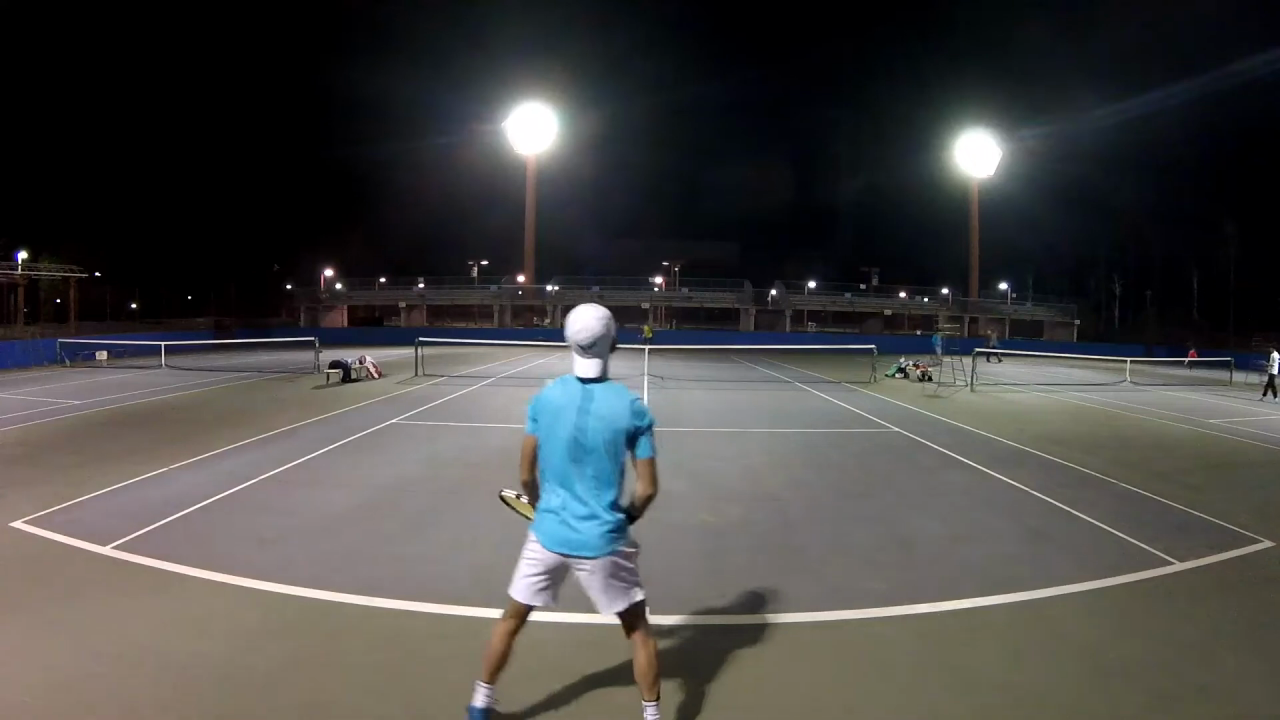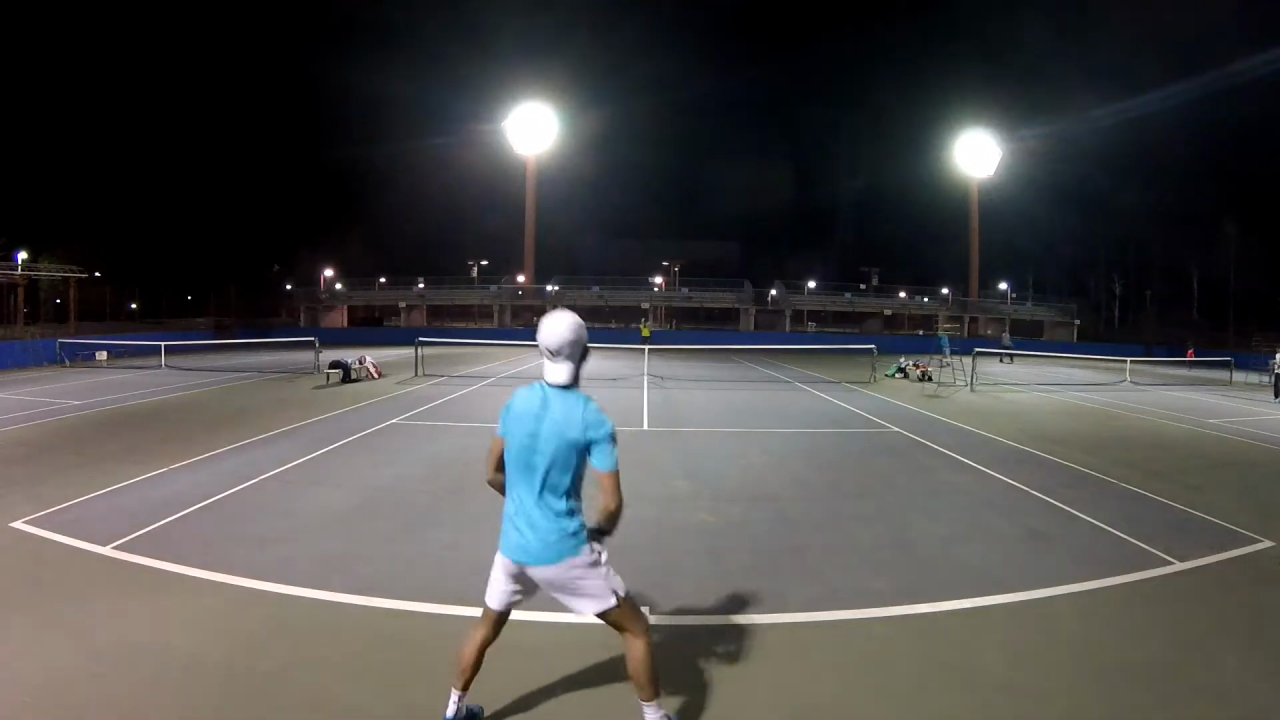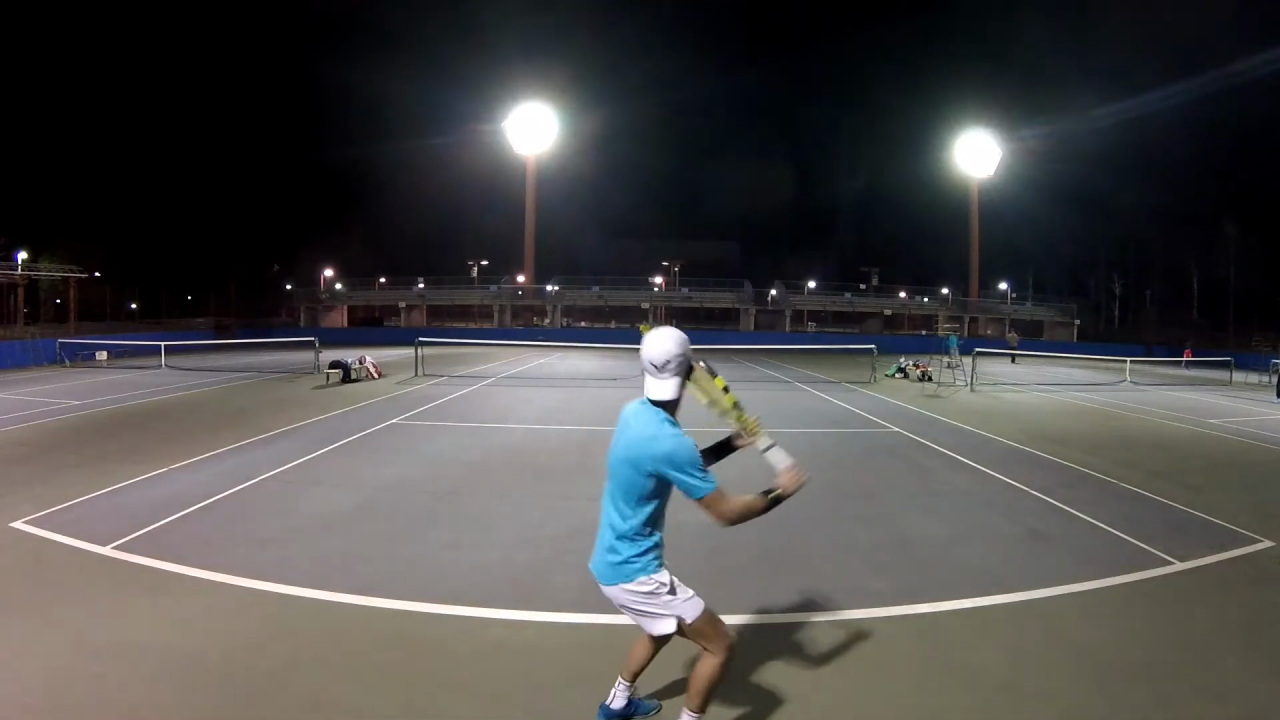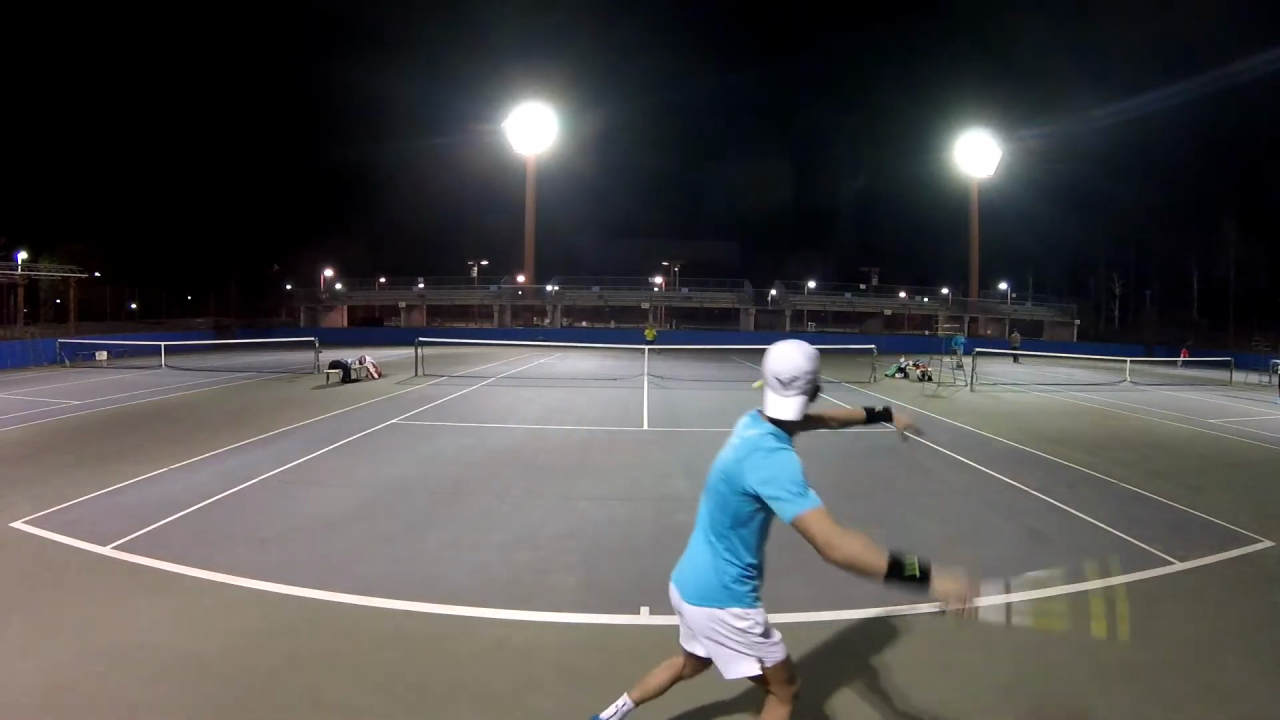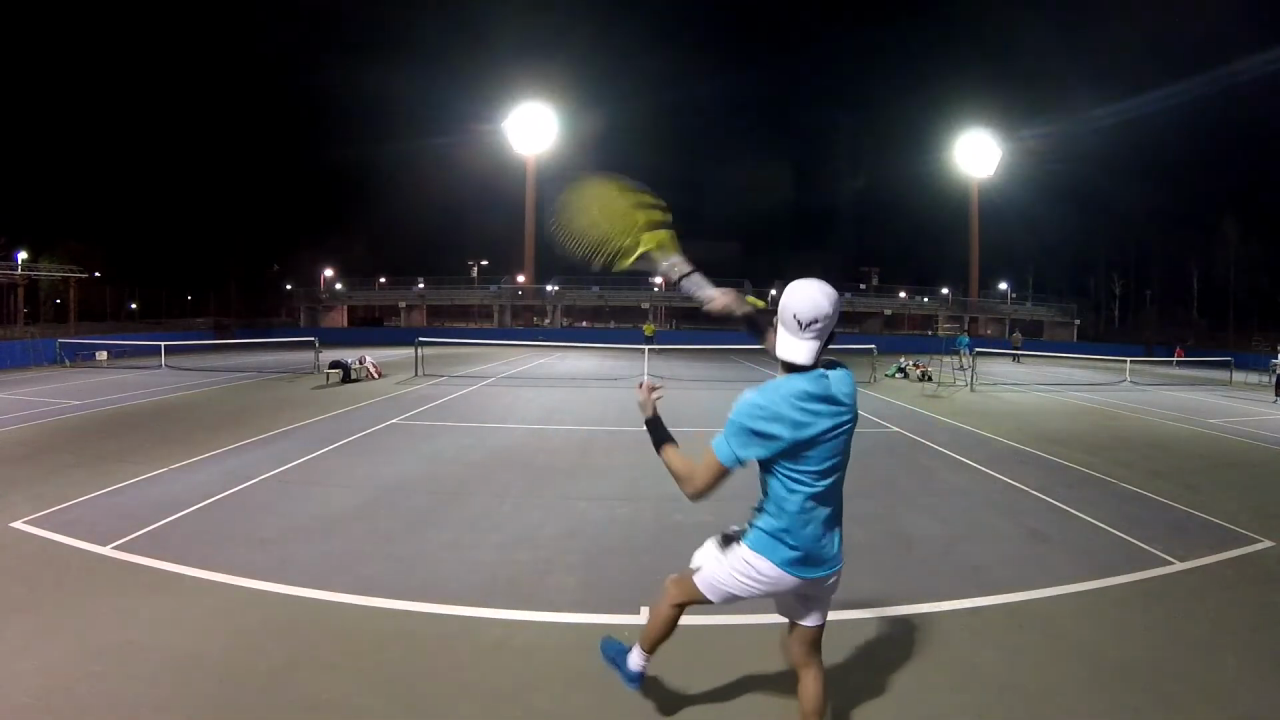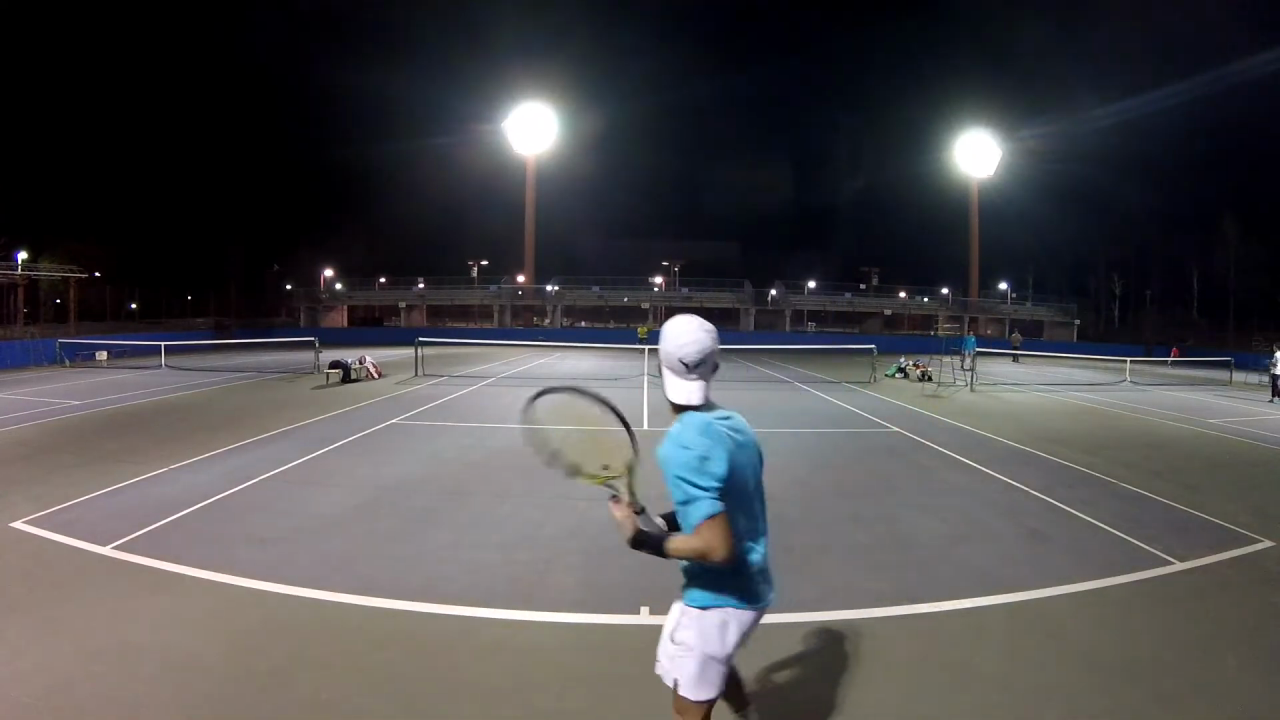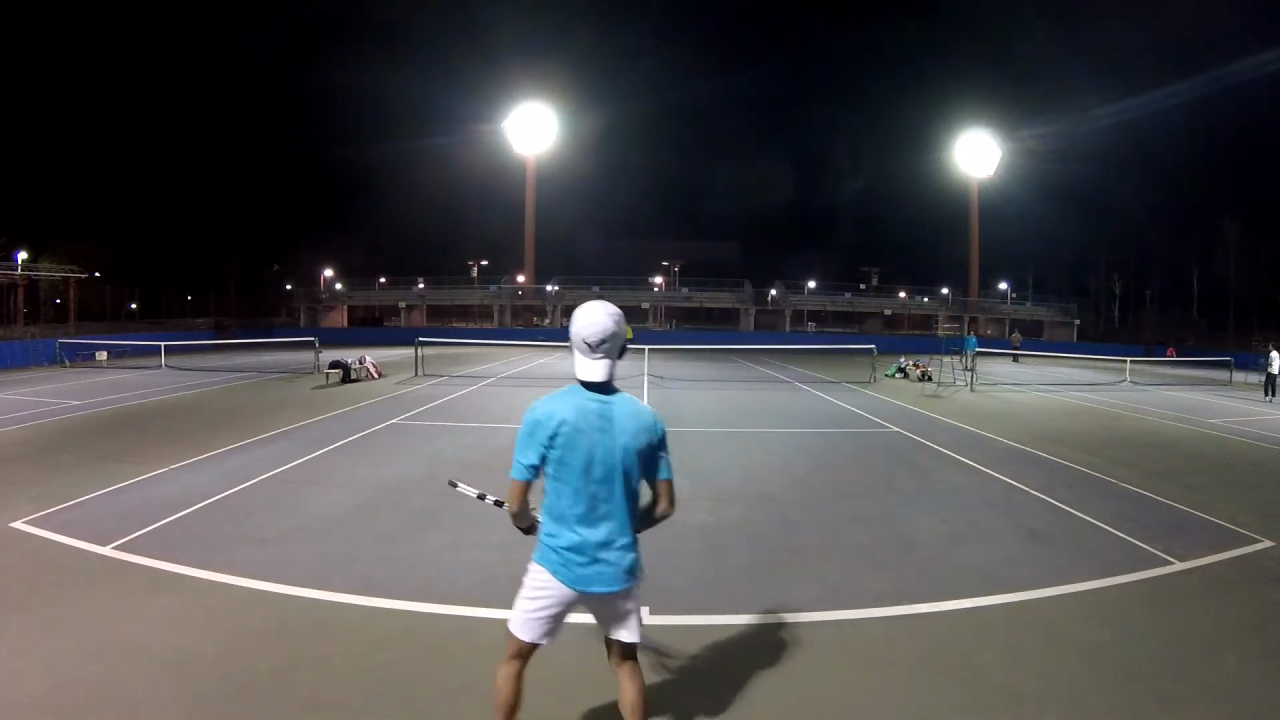
dt=0.5s
person 1, frame 1
left shoulder: (545, 398)
right shoulder: (632, 407)
left elbow: (527, 476)
right elbow: (647, 489)
left hip: (549, 535)
right hip: (605, 541)
left knee: (511, 620)
right knee: (638, 631)
person 1, frame 2
left shoulder: (517, 402)
right shoulder: (593, 420)
left elbow: (494, 475)
right elbow: (611, 504)
right wrist: (597, 532)
left hip: (515, 545)
right hip: (565, 552)
left knee: (487, 626)
right knee: (637, 631)
person 1, frame 3
left shoulder: (634, 412)
right shoulder: (668, 440)
right elbow: (727, 513)
left wrist: (730, 442)
right wrist: (779, 492)
left hip: (612, 561)
right hip: (636, 571)
left knee: (661, 630)
right knee: (719, 644)
person 1, frame 4
left shoulder: (755, 423)
right shoulder: (771, 459)
left elbow: (820, 416)
right elbow: (833, 545)
left wrist: (883, 413)
right wrist: (927, 576)
left hip: (688, 584)
right hip: (723, 600)
left knee: (688, 663)
person 1, frame 5
left shoulder: (762, 407)
right shoulder: (841, 382)
left elbow: (696, 485)
left wrist: (653, 423)
right wrist: (755, 319)
left hip: (769, 555)
right hip: (823, 560)
left knee: (676, 591)
right knee: (807, 662)
left ankle: (636, 662)
person 1, frame 6
left shoulder: (682, 446)
right shoulder: (735, 427)
left elbow: (717, 547)
left wrist: (641, 538)
right wrist: (675, 521)
left hip: (716, 601)
right hip: (753, 591)
right knee: (716, 666)
person 1, frame 7
left shoulder: (544, 414)
right shoulder: (646, 418)
left elbow: (517, 507)
right elbow: (664, 507)
left wrist: (528, 524)
left hip: (558, 567)
right hip: (619, 570)
left knee: (513, 659)
right knee: (624, 661)
